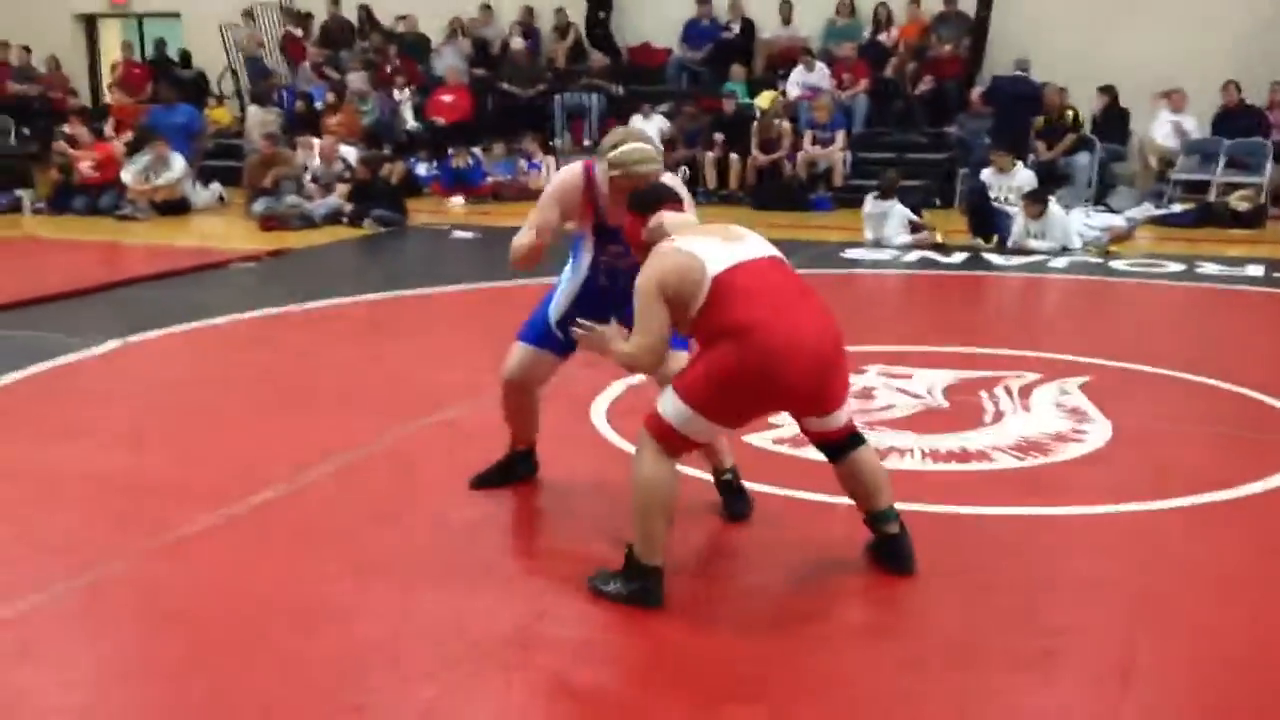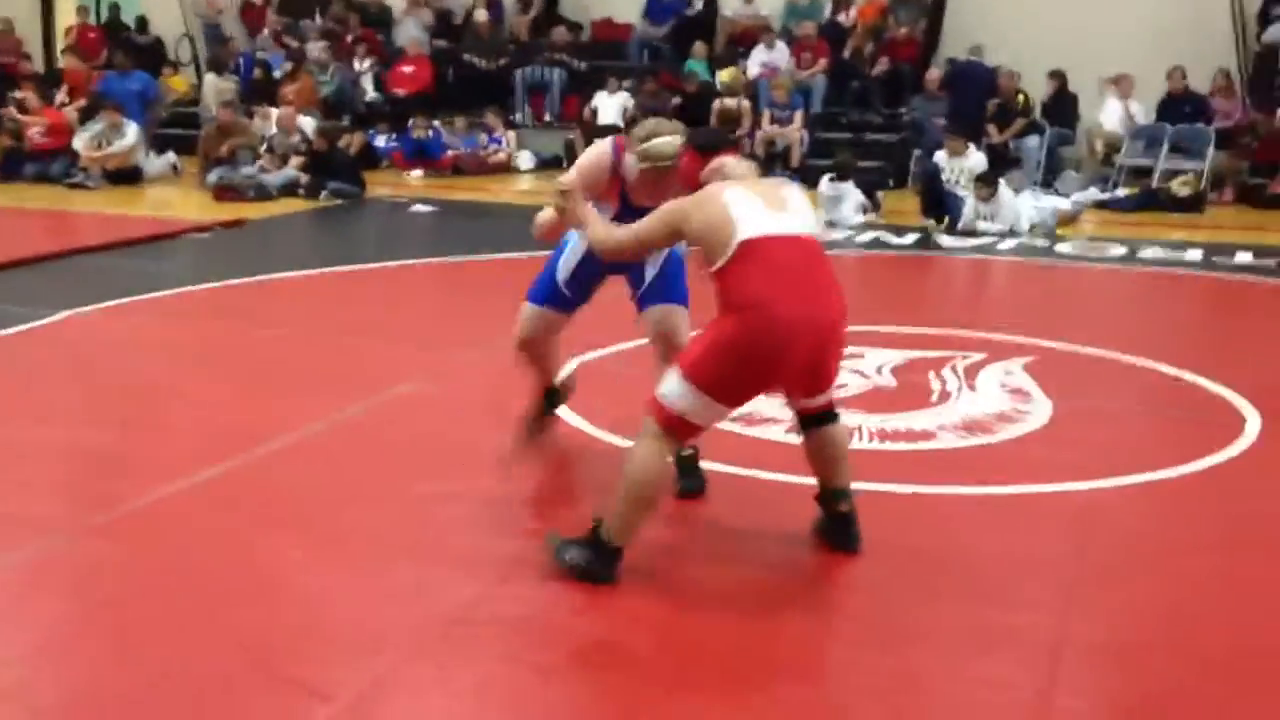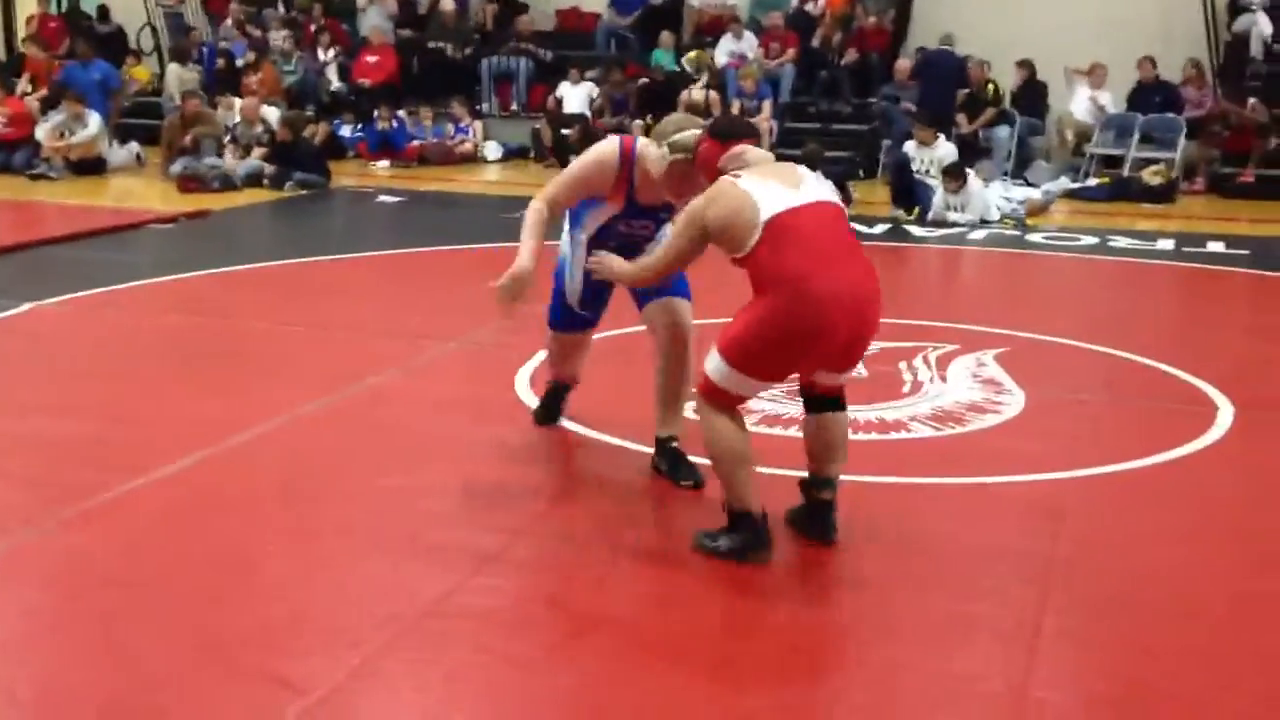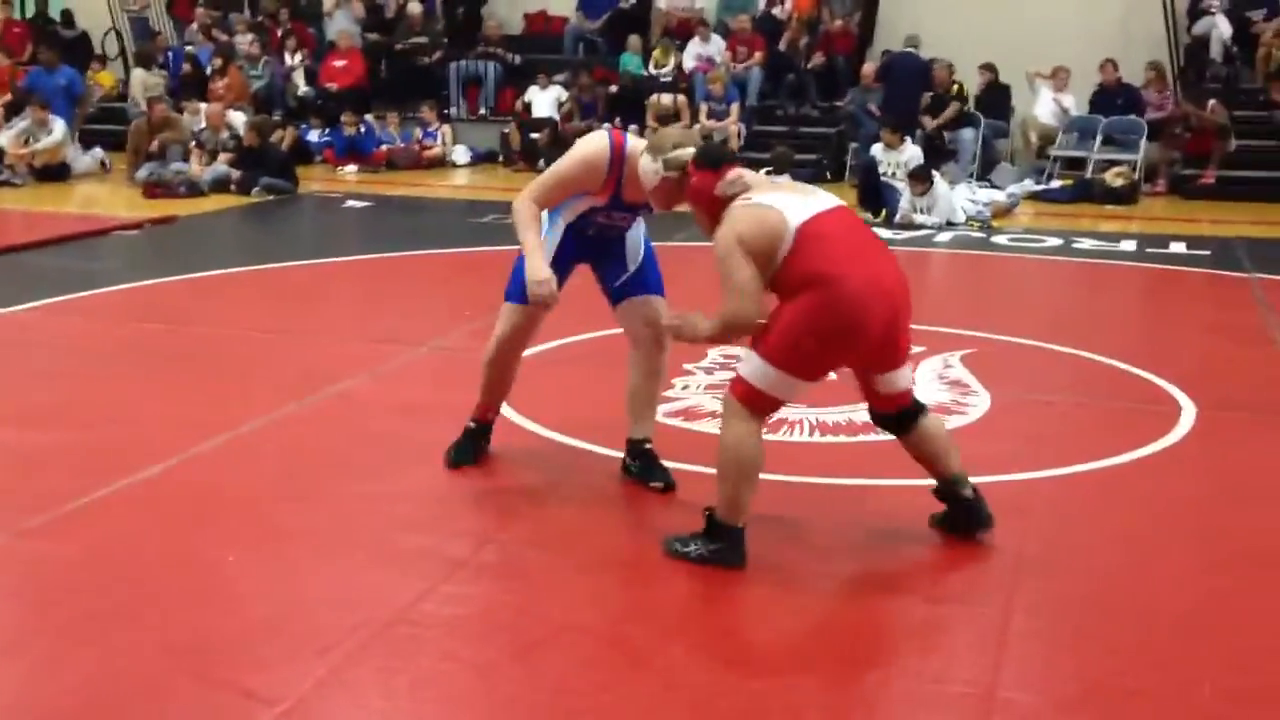
dt=0.3s
person 1, frame 1
left shoulder: (657, 268)
right shoulder: (739, 232)
left elbow: (646, 358)
left wrist: (610, 344)
left hip: (755, 356)
right hip: (821, 342)
left knee: (656, 443)
right knee: (840, 437)
left ankle: (644, 576)
right ankle: (892, 540)
person 1, frame 2
left shoulder: (695, 208)
right shoulder: (793, 192)
left elbow: (609, 244)
left wrist: (579, 211)
left hip: (757, 330)
right hip: (823, 324)
left knee: (662, 431)
right knee: (816, 409)
left ankle: (602, 550)
right ankle: (841, 519)
person 1, frame 3
left shoulder: (714, 201)
right shoulder: (805, 174)
left elbow: (648, 275)
left wrist: (616, 267)
left hip: (793, 306)
right hip: (861, 298)
left knee: (713, 404)
right knee: (824, 392)
left ankle: (748, 526)
right ankle: (820, 506)
person 1, frame 4
left shoulder: (729, 231)
right shoulder: (793, 190)
left elbow: (742, 315)
left wrist: (701, 330)
left hip: (837, 305)
right hip: (887, 292)
left knee: (743, 407)
right knee: (896, 406)
left ankle: (722, 537)
right ankle: (965, 502)
person 2, frame 1
left shoulder: (668, 193)
right shoulder: (572, 183)
right elbow: (519, 256)
right wrist: (539, 237)
right hip: (589, 282)
left knee: (678, 376)
right knee: (515, 375)
left ankle: (727, 477)
right ankle: (521, 456)
person 2, frame 2
right shoulder: (602, 160)
right elbow: (544, 229)
right wrist: (562, 211)
left hip: (652, 248)
left knee: (672, 340)
right knee: (529, 335)
left ankle: (685, 453)
right ankle: (549, 388)
person 2, frame 3
left shoulder: (691, 178)
right shoulder: (609, 159)
right elbow: (544, 204)
right wrist: (525, 258)
left hip: (650, 245)
right hip: (591, 241)
left knee: (678, 329)
right knee: (565, 350)
left ankle: (667, 445)
right ankle: (561, 383)
person 2, frame 4
left shoulder: (673, 178)
right shoulder: (597, 154)
right elbow: (525, 200)
right wrist: (534, 262)
left hip: (618, 233)
right hip: (560, 226)
left knee: (651, 328)
right knee: (509, 335)
left ankle: (638, 449)
right ankle: (479, 426)
